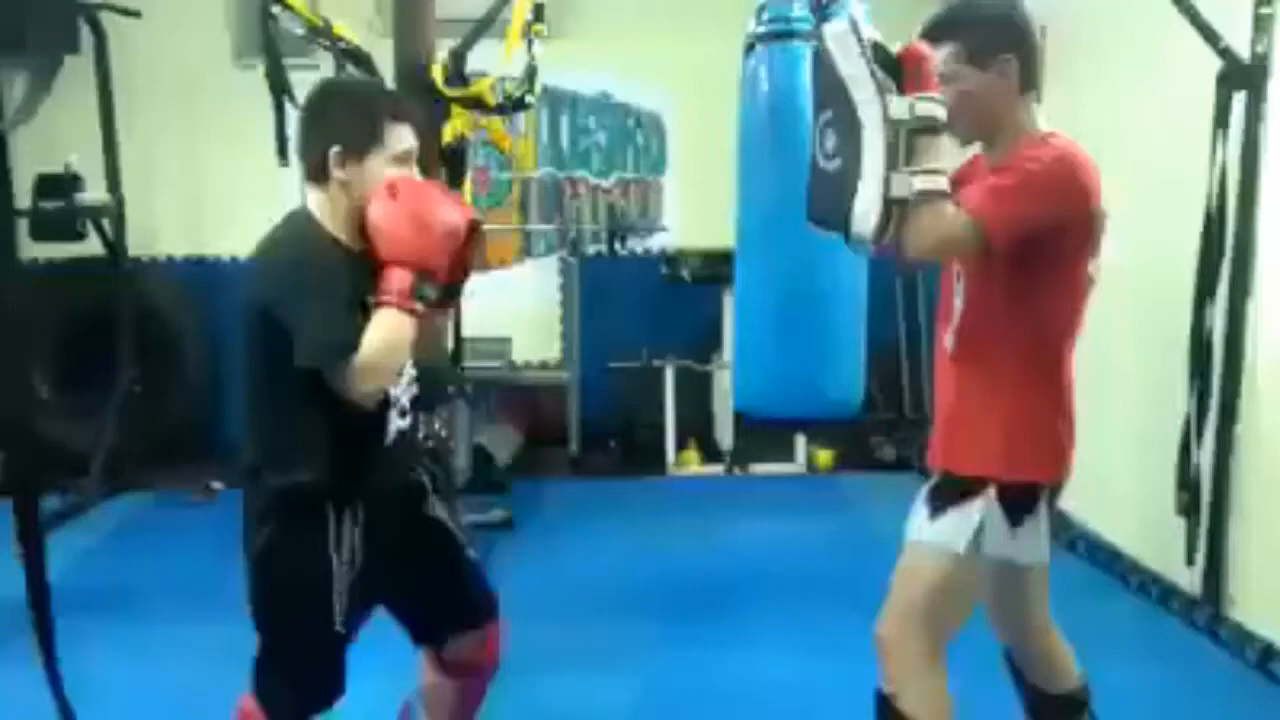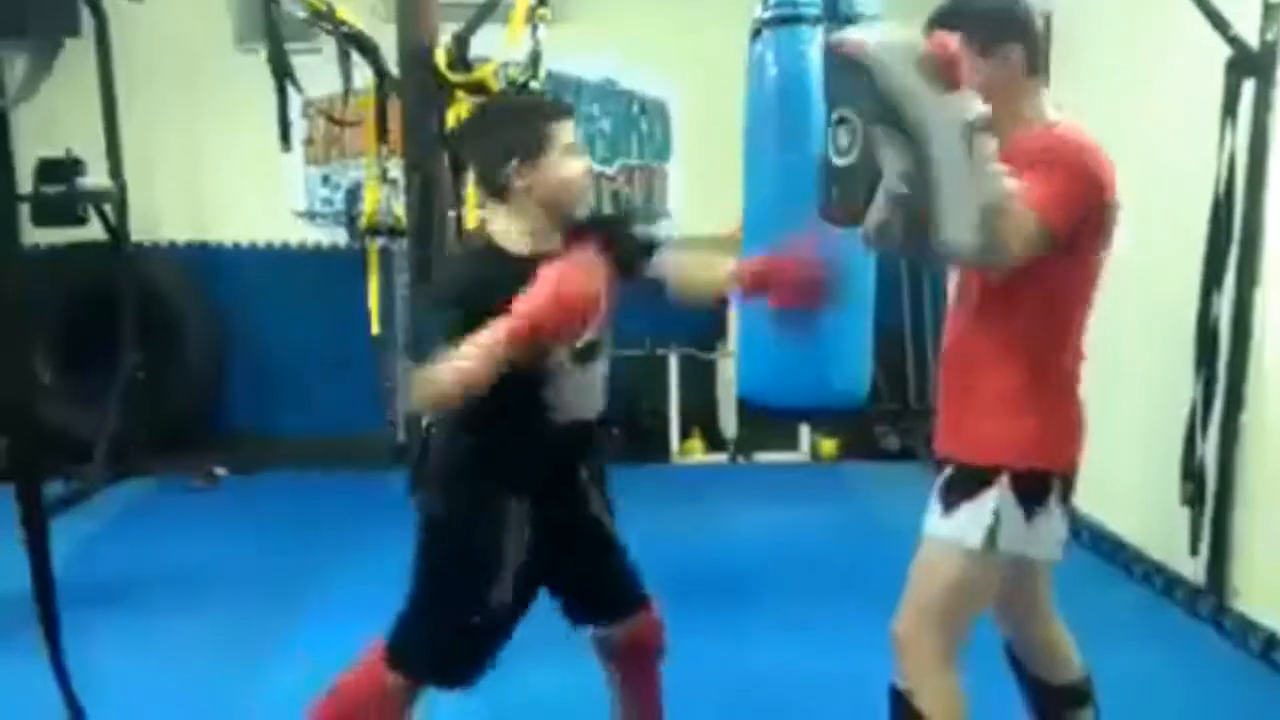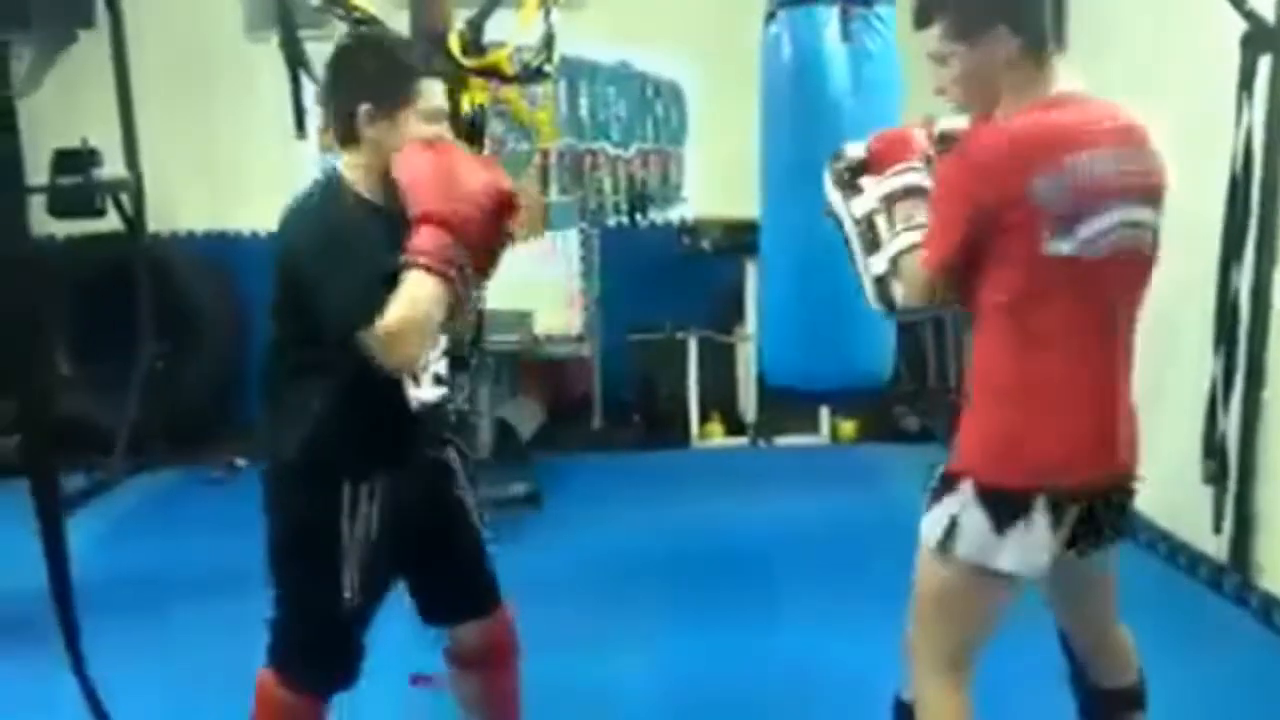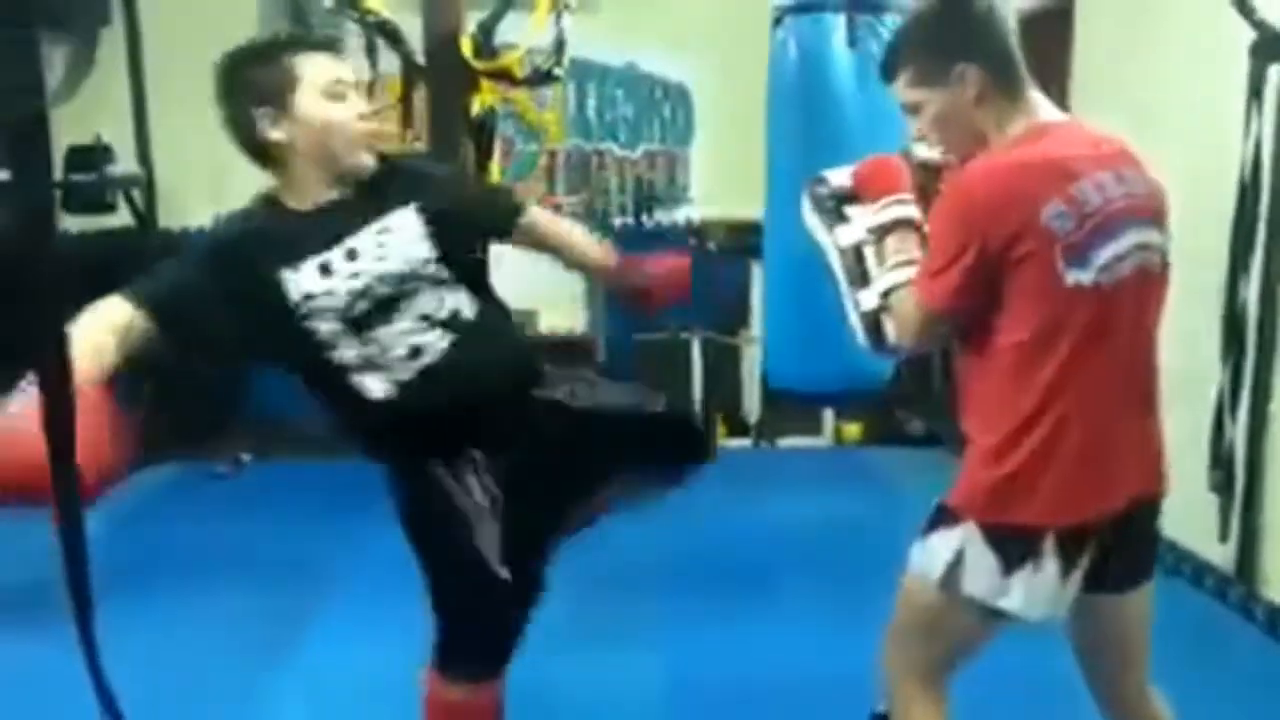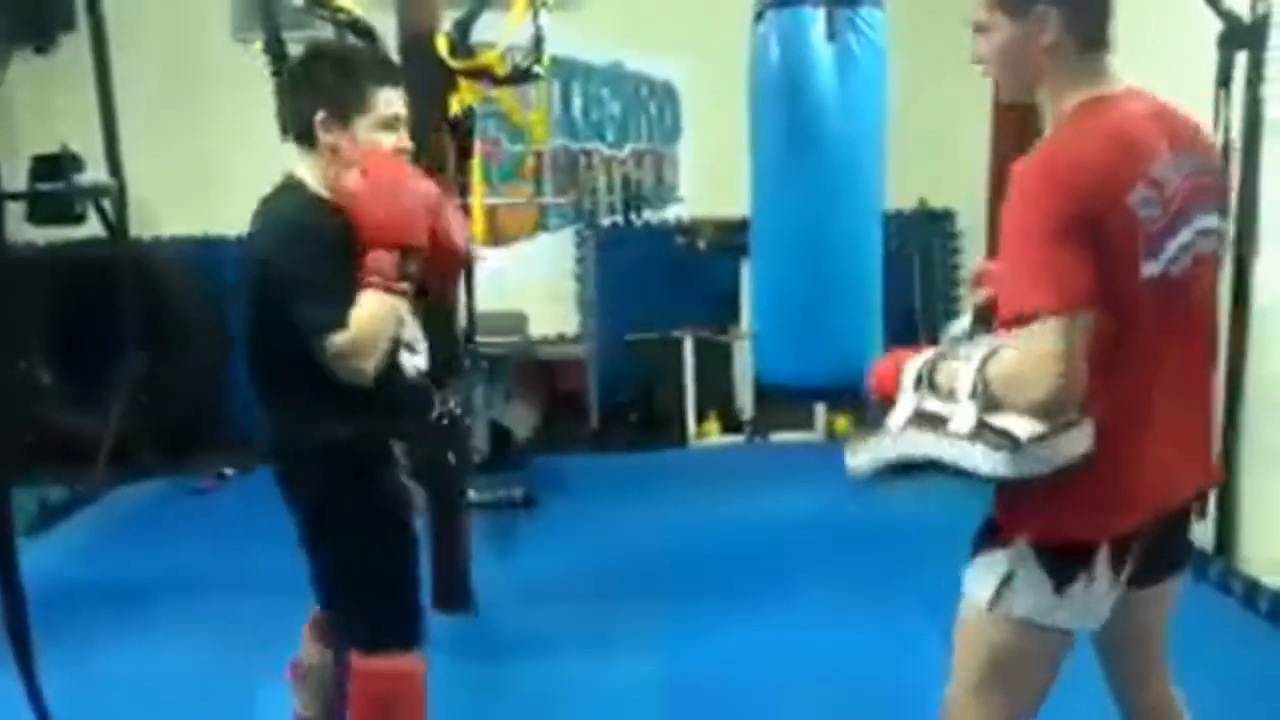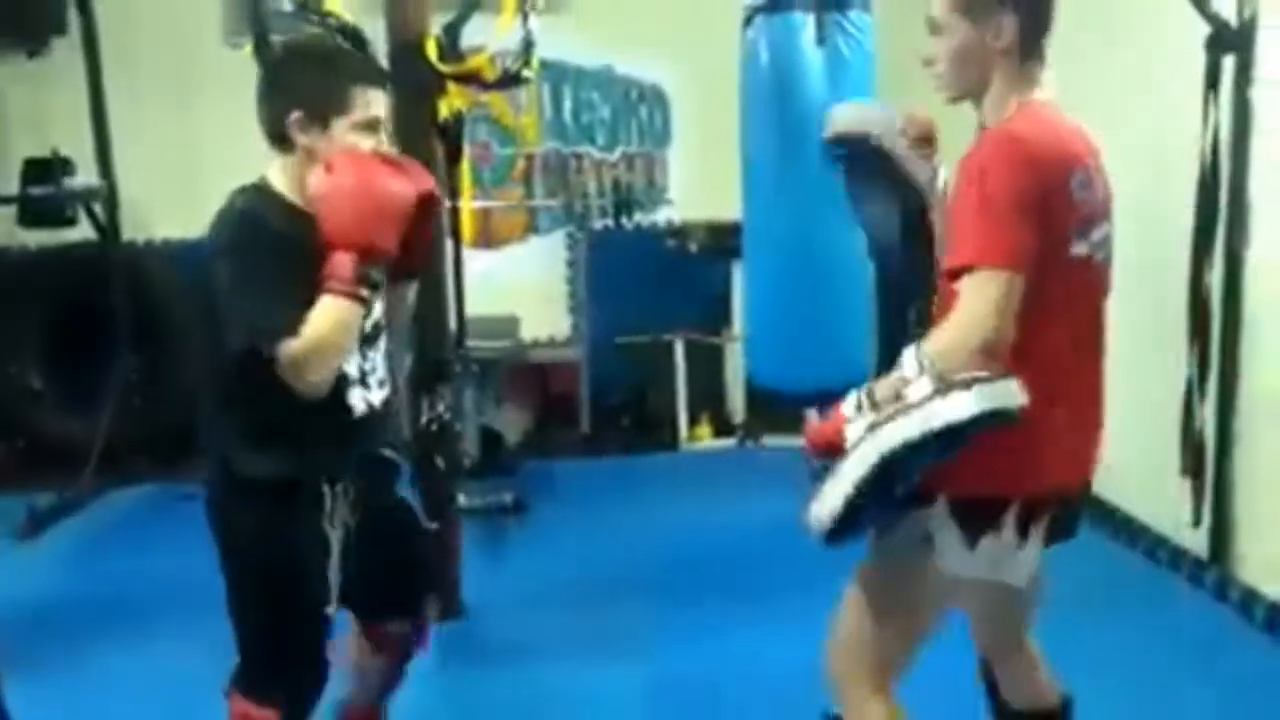
dt=0.7s
person 1, frame 1
left shoulder: (1053, 168)
right shoulder: (984, 171)
left elbow: (928, 240)
right elbow: (890, 234)
left hip: (1004, 452)
right hip: (986, 443)
left knee: (904, 639)
right knee: (1023, 625)
person 1, frame 2
left shoulder: (1065, 158)
right shoulder: (1005, 164)
left elbow: (998, 245)
right elbow: (884, 232)
left hip: (1017, 445)
right hip: (991, 433)
left knee: (920, 638)
right knee: (1022, 616)
person 1, frame 3
left shoulder: (988, 154)
right shoulder: (1134, 145)
left elbow: (918, 291)
left hip: (1013, 454)
right hip: (1105, 442)
left knee: (934, 658)
right knee: (1093, 624)
person 1, frame 4
left shoulder: (985, 186)
right shoulder: (1130, 169)
left elbow: (912, 330)
left wrist: (893, 215)
left hip: (1025, 494)
right hip: (1129, 481)
person 1, frame 5
left shoulder: (1057, 169)
right shoulder: (1179, 136)
left elbow: (1047, 381)
left wrist: (946, 372)
left hip: (1079, 497)
right hip: (1165, 474)
person 1, frame 6
left shoulder: (1008, 151)
right shoulder: (1066, 143)
left elbow: (980, 335)
left wrist: (872, 403)
left hip: (994, 459)
right hip: (1050, 451)
right knee: (1005, 644)
person 2, frame 1
left shoulder: (363, 244)
right shoulder: (294, 261)
left elbow: (406, 348)
right elbow: (363, 376)
left wrist: (437, 272)
right wrist: (409, 277)
left hip: (388, 488)
right hip: (314, 510)
left knee: (471, 635)
person 2, frame 2
left shoulder: (591, 239)
right shoulder: (473, 274)
left elbow: (671, 271)
right elbow: (436, 391)
left wrist: (756, 274)
right wrist: (521, 325)
left hip: (565, 478)
right hip: (492, 498)
left knee: (633, 630)
right knee: (413, 660)
person 2, frame 3
left shoulder: (399, 204)
right shoulder: (323, 225)
left elbow: (444, 311)
right elbow: (395, 344)
left wrist: (473, 239)
right wrist: (440, 236)
left hip: (420, 461)
right hip: (337, 482)
left knee: (484, 630)
right knee: (311, 662)
person 2, frame 4
left shoulder: (410, 185)
right shoulder: (250, 250)
left elbow: (526, 220)
right elbow: (123, 317)
left wrist: (625, 273)
left hip: (524, 399)
right hip: (439, 453)
left knee: (676, 437)
right knee: (479, 640)
person 2, frame 5
left shoulder: (343, 208)
right shoulder: (293, 229)
left elbow: (378, 325)
right elbow: (356, 355)
left wrist: (418, 245)
right wrist: (393, 253)
left hip: (348, 451)
right hip: (342, 459)
left knee: (343, 610)
right knee: (388, 624)
person 2, frame 6
left shoulder: (335, 212)
right shoulder: (249, 231)
left elbow: (377, 327)
right elbow: (307, 367)
left wrist: (401, 249)
right wrist: (358, 256)
left hip: (353, 471)
right hip: (279, 495)
left knee: (402, 611)
